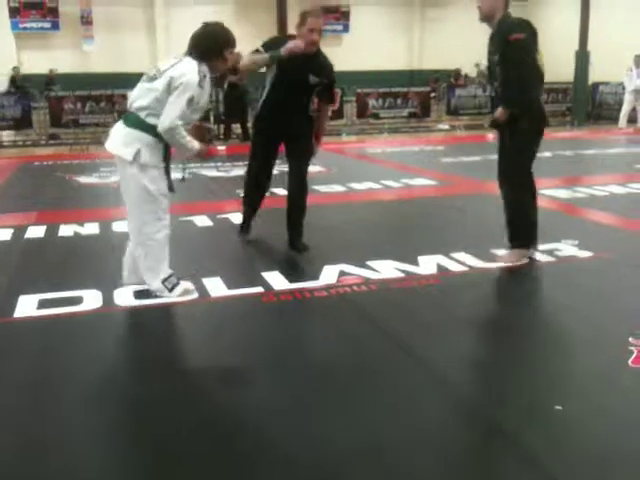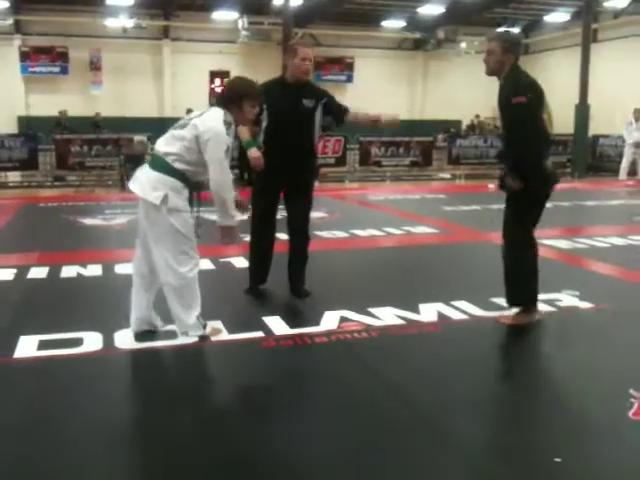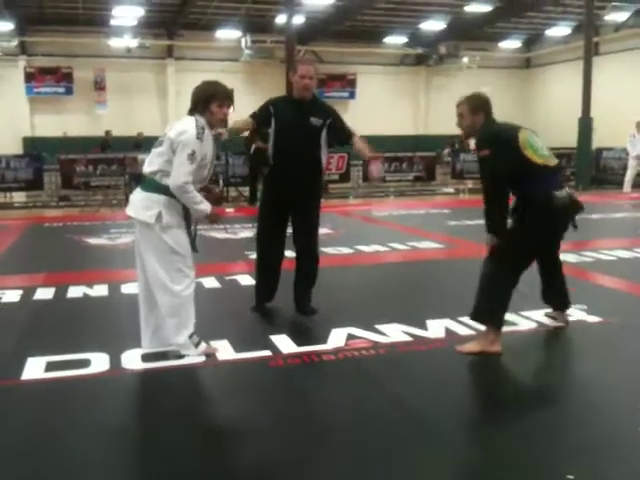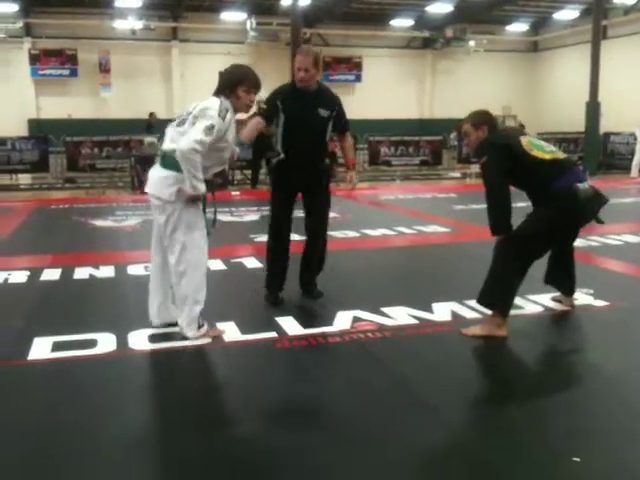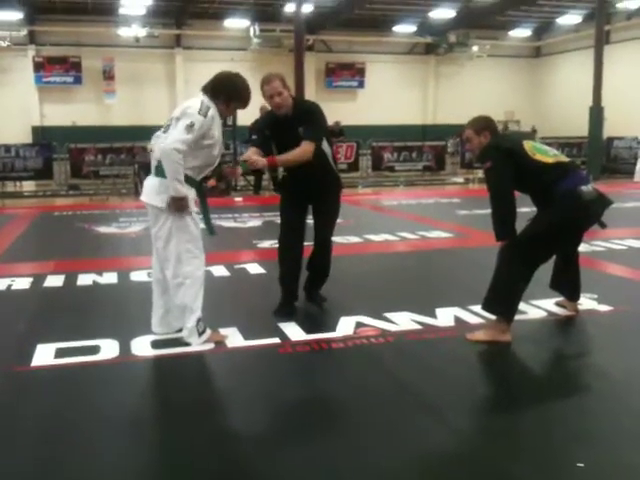
dt=1s
person 1, frame 1
left shoulder: (183, 65)
right shoulder: (193, 75)
right elbow: (169, 124)
left wrist: (187, 139)
right wrist: (195, 148)
left hip: (134, 138)
right hip: (138, 145)
left knee: (148, 214)
right knee: (151, 214)
left ankle: (139, 272)
right ankle: (160, 280)
person 1, frame 2
left shoulder: (214, 118)
right shoulder: (219, 129)
left elbow: (215, 172)
right elbow: (220, 180)
left wrist: (234, 198)
right wrist: (228, 221)
left hip: (154, 183)
right hip: (165, 189)
left knee: (150, 257)
right knee: (181, 259)
left ankle: (142, 320)
right ankle: (191, 325)
person 1, frame 3
left shoulder: (194, 129)
right shoulder: (194, 134)
right elbow: (180, 183)
left wrist: (203, 193)
right wrist: (205, 209)
left hip: (153, 204)
right hip: (160, 208)
left knee: (156, 276)
right knee: (177, 275)
left ankle: (157, 337)
right ankle: (186, 341)
person 1, frame 4
left shoulder: (213, 108)
right shoulder: (220, 113)
left elbow: (174, 130)
right elbow: (188, 148)
right wrist: (197, 188)
left hip: (165, 178)
right hip: (175, 183)
left knee: (168, 251)
right knee: (191, 253)
left ankle: (164, 313)
right ankle: (193, 324)
person 1, frame 5
left shoulder: (199, 110)
right shoulder: (203, 111)
left elbow: (160, 140)
right elbow: (170, 147)
right wrist: (177, 191)
left hip: (161, 188)
right hip: (171, 193)
left knee: (167, 259)
right knee: (188, 260)
left ankle: (166, 321)
right ankle: (194, 329)
person 2, frame 1
left shoulder: (517, 28)
right shoulder: (498, 34)
left elbow: (526, 72)
left wrist: (507, 108)
right wrist: (500, 108)
left hip: (524, 118)
right hip: (511, 118)
left knee: (516, 178)
right knee: (510, 178)
left ankle: (522, 243)
right ankle: (523, 238)
person 2, frame 2
left shoulder: (519, 86)
right shoulder: (515, 83)
left elbow: (527, 137)
left wrist: (515, 174)
right wrist: (513, 170)
left hip: (529, 177)
right hip: (531, 174)
left knee: (516, 238)
right knee: (520, 236)
left ankle: (526, 307)
right ankle: (528, 301)
person 2, frame 3
left shoulder: (488, 139)
right shoulder: (511, 131)
left elbow: (495, 189)
left wrist: (496, 230)
right wrist: (517, 218)
left hip: (543, 208)
right hip: (561, 203)
left knee: (502, 261)
right knee: (547, 255)
left ankle: (490, 338)
right ankle: (560, 311)
person 2, frame 4
left shoulder: (491, 147)
right shoulder: (514, 140)
left elbow: (497, 195)
left wrist: (501, 232)
left hip: (564, 200)
right hip: (584, 195)
left knee: (512, 248)
right knee: (560, 240)
left ankle: (496, 323)
right ankle: (567, 295)
person 2, frame 5
left shoulder: (494, 152)
right shoulder: (516, 145)
left elbow: (502, 200)
left wrist: (506, 237)
left hip: (568, 203)
right hip: (588, 198)
left knee: (517, 253)
right knee: (565, 245)
left ankle: (501, 327)
right ankle: (571, 299)
person 3, frame 1
left shoulder: (324, 66)
right shoulder: (278, 44)
left elbow: (324, 105)
left wrist: (317, 137)
right wrist: (279, 54)
left hip: (300, 125)
right hip: (268, 120)
left knee: (298, 180)
right knee: (257, 172)
left ankle: (295, 236)
right ankle: (247, 217)
person 3, frame 2
left shoulder: (317, 95)
right shoulder: (268, 90)
left elbow: (348, 114)
left wrist: (376, 119)
right wrist: (251, 146)
left hip: (302, 171)
right hip: (269, 169)
left knee: (299, 227)
right knee: (263, 224)
left ankle: (297, 282)
right ankle: (256, 280)
person 3, frame 3
left shoulder: (325, 112)
right shoulder: (275, 106)
left elbow: (351, 139)
right elbow: (248, 122)
left wrist: (371, 159)
right wrist: (226, 129)
left hip: (308, 189)
right hip: (275, 186)
left knee: (307, 246)
right knee: (268, 243)
left ankle: (303, 299)
right ankle: (262, 298)
person 3, frame 4
left shoulder: (330, 99)
right shoulder: (282, 94)
left elbow: (343, 135)
right elbow: (259, 121)
left wrist: (350, 168)
right wrist: (239, 143)
left hip: (316, 172)
right hip: (285, 170)
left knee: (317, 229)
right knee: (279, 227)
left ankle: (308, 282)
right ankle: (273, 286)
person 3, frame 5
left shoulder: (310, 111)
right shoulder: (266, 122)
left elbow: (306, 152)
right elbow: (255, 150)
left wrist: (269, 162)
right wrist: (243, 163)
left hip: (326, 183)
right hip: (294, 184)
left knee: (323, 239)
right knee: (290, 240)
left ankle: (313, 288)
right ankle: (288, 298)
